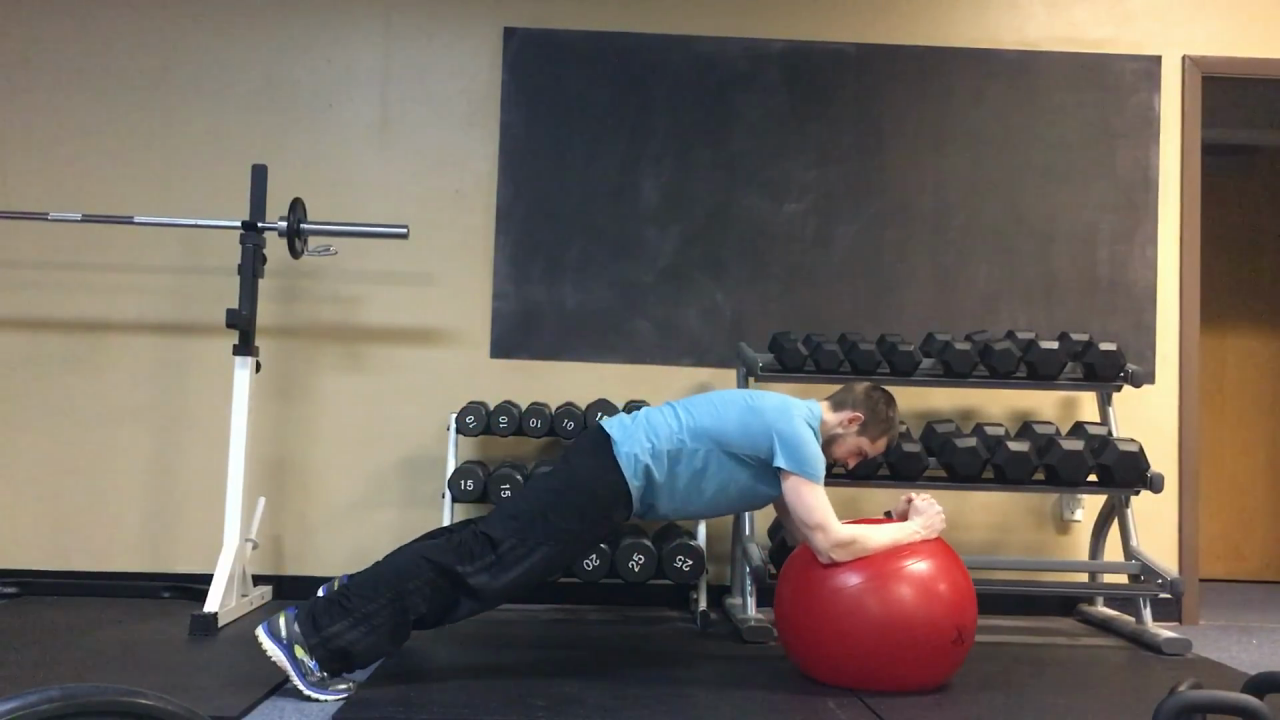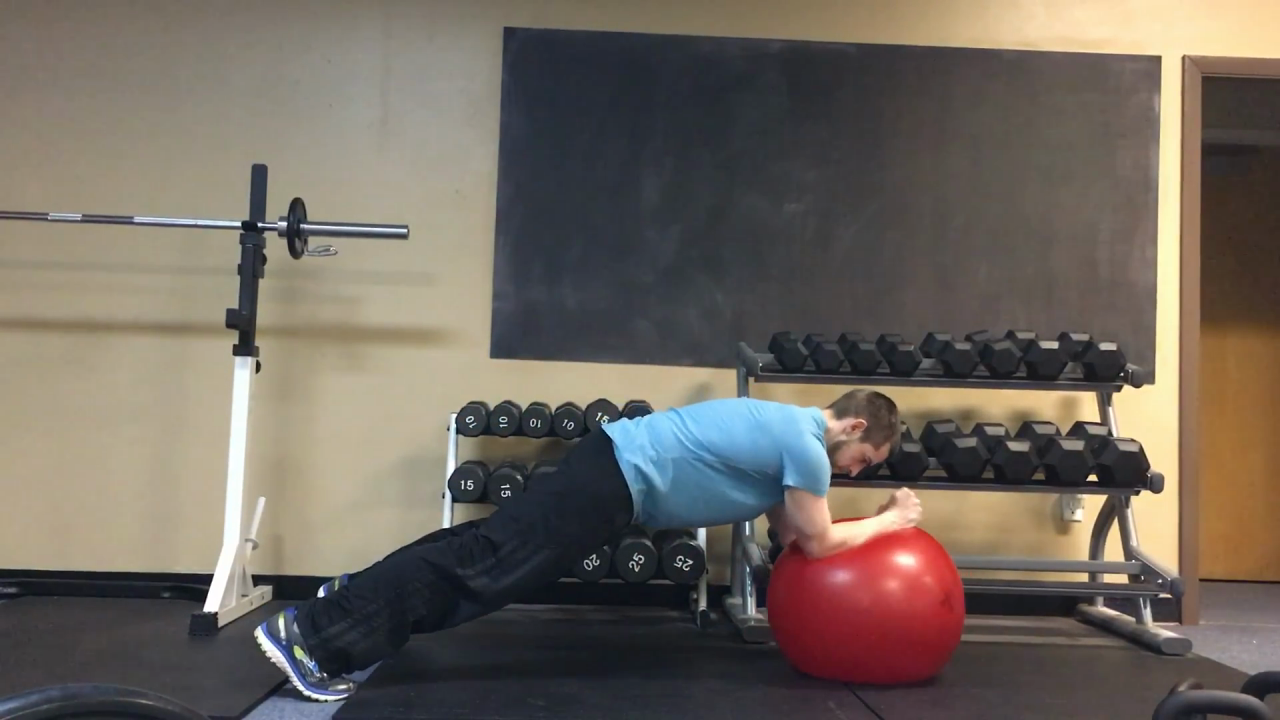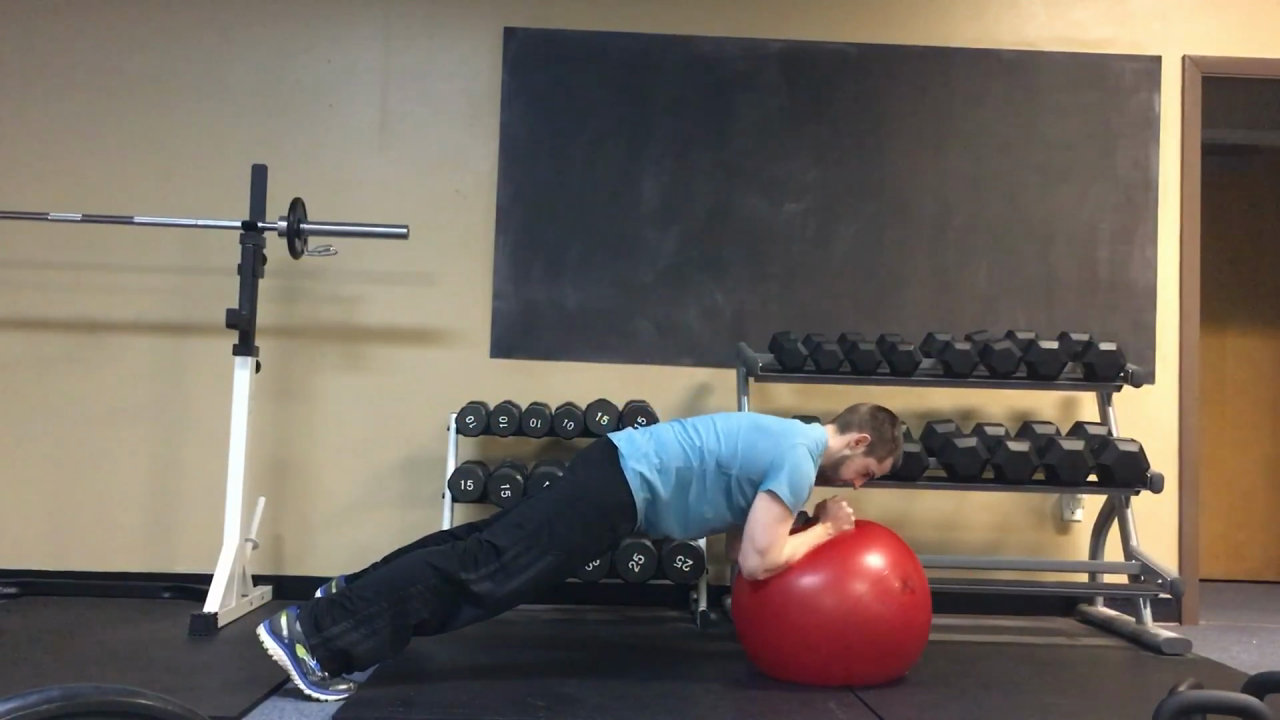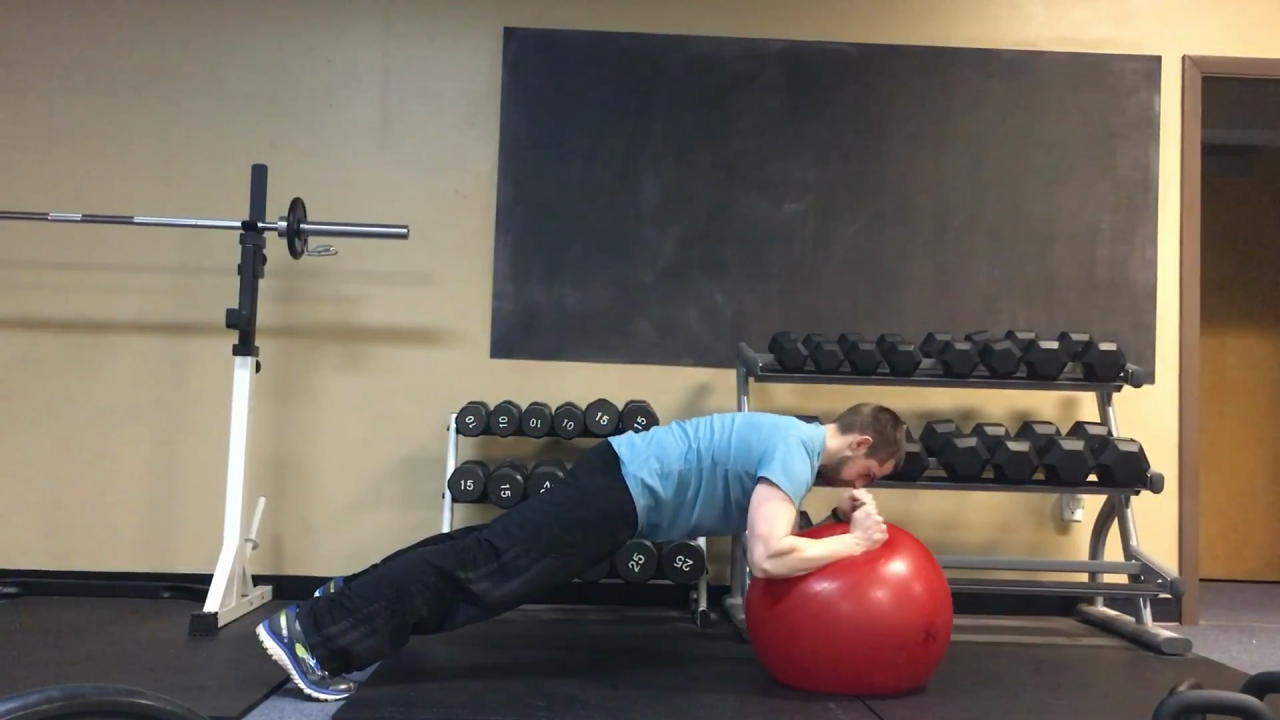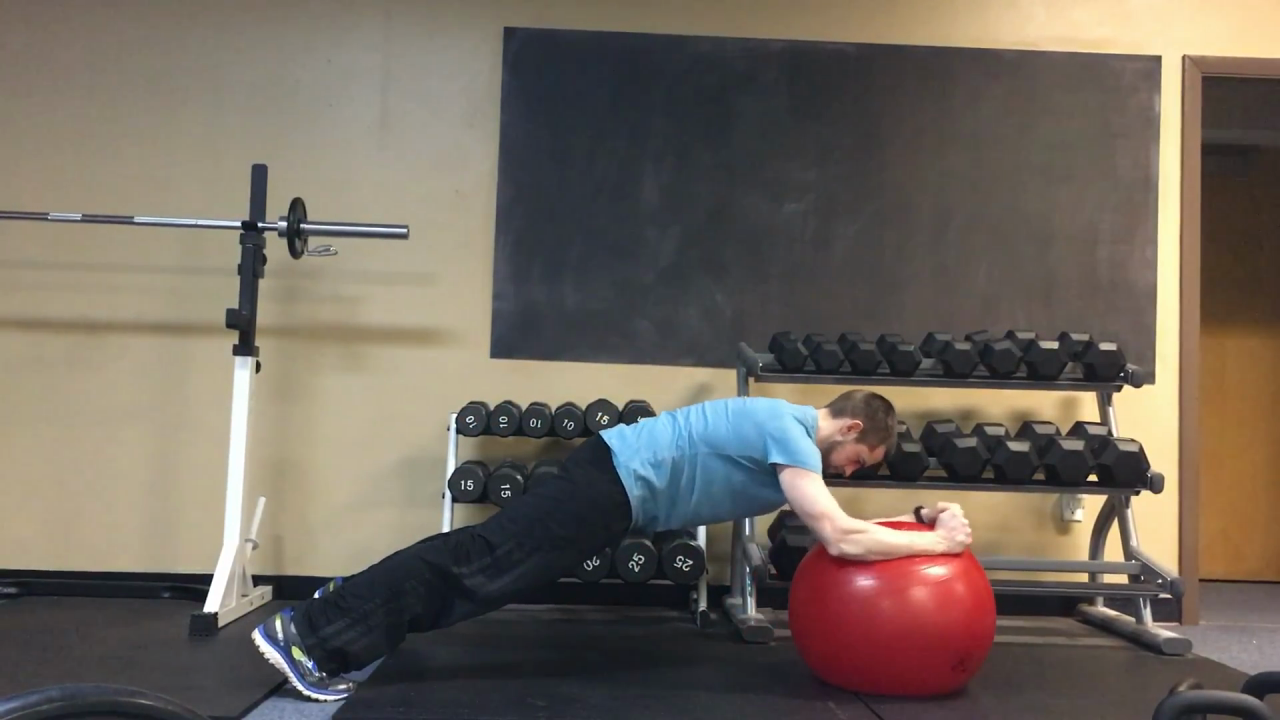
dt=0.5s
person 1, frame 1
left shoulder: (786, 425)
right shoulder: (797, 432)
left elbow: (803, 531)
right elbow: (830, 545)
left wrist: (892, 519)
right wrist: (914, 532)
left hip: (612, 463)
right hip: (615, 472)
left knee: (483, 549)
right knee: (484, 563)
left ankle: (348, 602)
right ankle: (310, 634)
person 1, frame 2
left shoulder: (789, 429)
right shoulder: (806, 447)
left elbow: (791, 532)
right elbow: (819, 546)
left wrist: (876, 518)
right wrist: (890, 521)
left hip: (612, 462)
right hip: (618, 480)
left knee: (485, 546)
right knee: (482, 566)
left ankle: (350, 595)
right ankle: (308, 633)
person 1, frame 3
left shoulder: (788, 442)
right shoulder: (798, 458)
left elbow: (743, 536)
right elbow: (758, 563)
left wrist: (809, 524)
right wrist: (824, 530)
left hip: (615, 470)
right hip: (619, 489)
left knee: (483, 549)
right knee: (483, 571)
left ankle: (349, 596)
right ankle: (310, 633)
person 1, frame 4
left shoulder: (790, 440)
right shoulder: (794, 453)
left elbow: (778, 538)
right elbow: (768, 558)
left wrist: (846, 514)
right wrist: (857, 544)
left hip: (615, 481)
right hip: (617, 494)
left knee: (482, 554)
right knee: (481, 571)
left ankle: (346, 597)
right ankle: (307, 630)
person 1, frame 5
left shoulder: (791, 430)
right shoulder: (791, 435)
left elbow: (831, 525)
right elbow: (839, 540)
left wrist: (919, 517)
right wrist: (935, 544)
left hip: (614, 478)
right hip: (614, 484)
left knee: (477, 556)
right knee: (476, 568)
left ankle: (343, 603)
right ankle: (306, 634)
